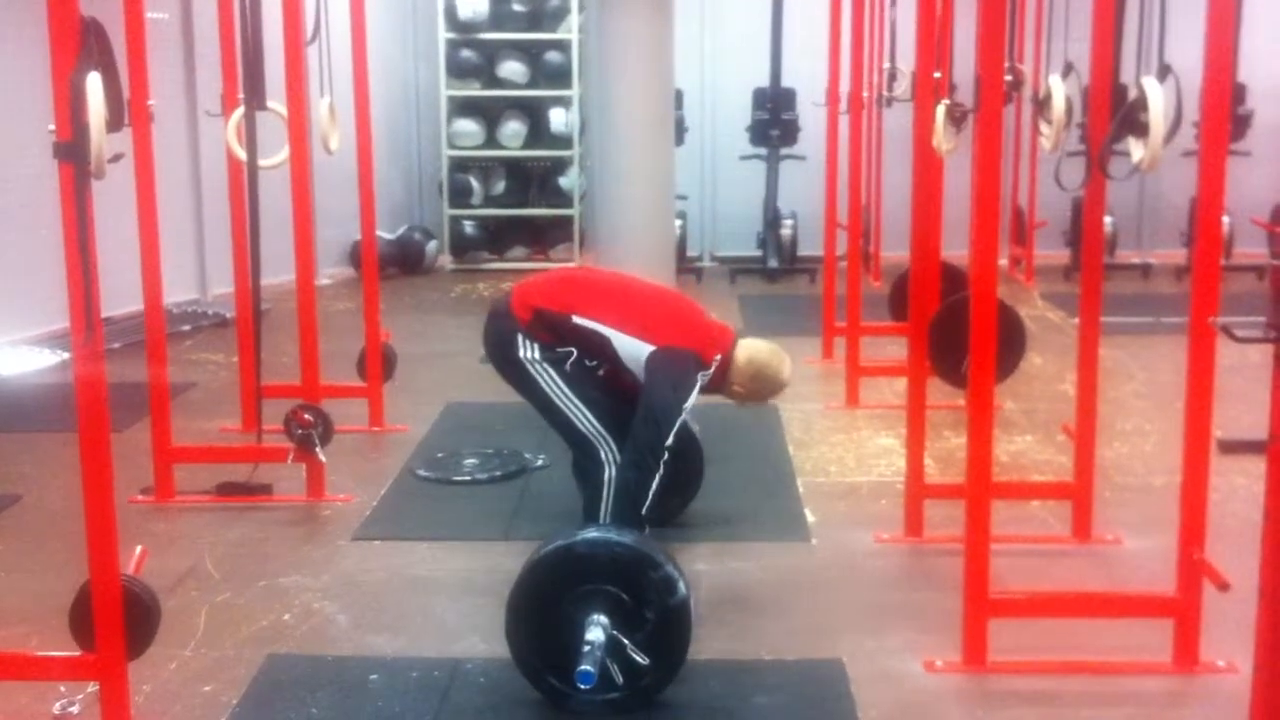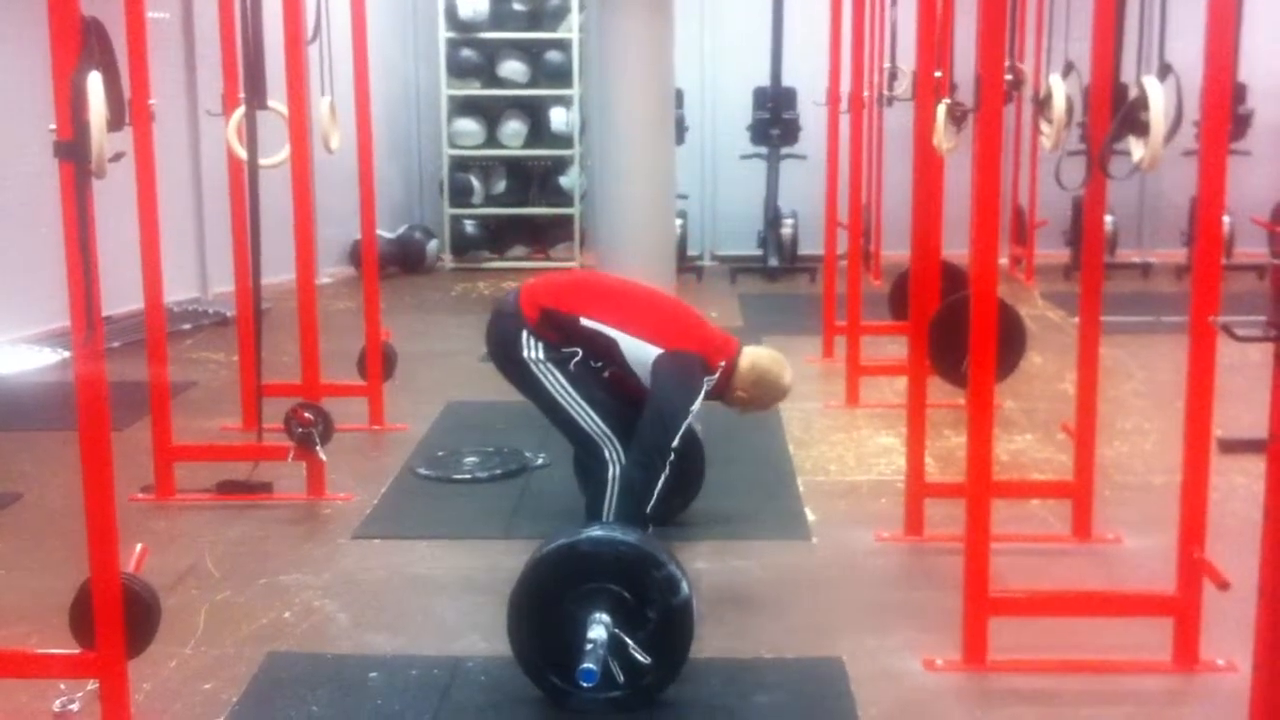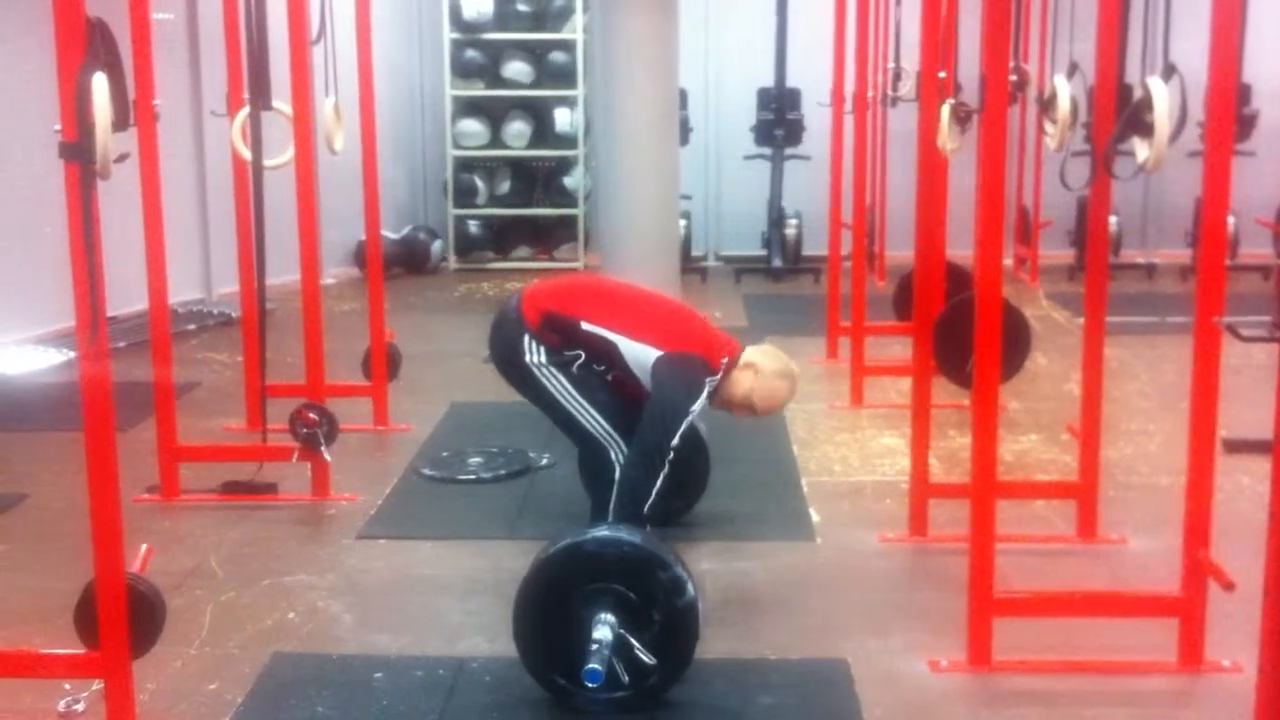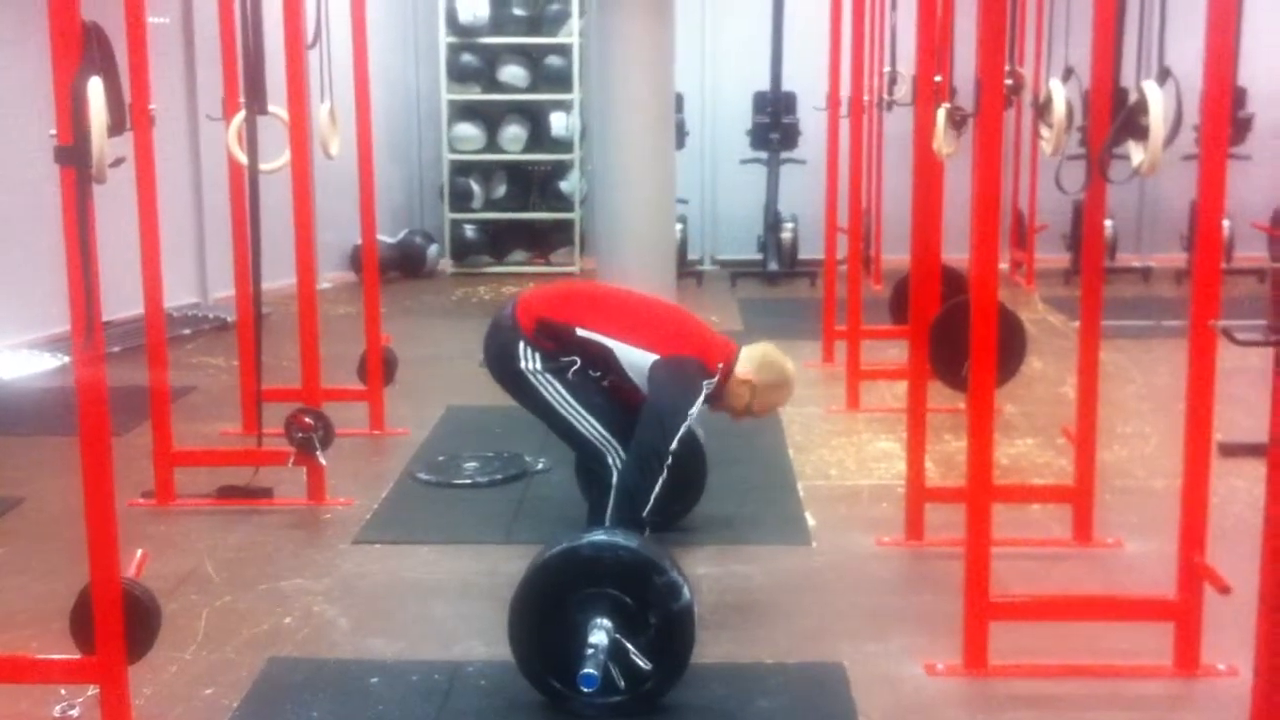
dt=0.4s
person 1, frame 1
left shoulder: (705, 339)
right shoulder: (685, 365)
right elbow: (645, 453)
left hip: (542, 312)
right hip: (522, 330)
left knee: (625, 427)
right knee: (608, 452)
person 1, frame 2
left shoulder: (707, 348)
right shoulder: (689, 372)
right elbow: (650, 455)
left hip: (544, 312)
right hip: (526, 330)
left knee: (627, 428)
right knee: (612, 451)
person 1, frame 3
left shoulder: (709, 352)
right shoulder: (691, 373)
right elbow: (648, 457)
left hip: (549, 318)
right hip: (527, 334)
left knee: (630, 430)
right knee: (617, 452)
person 1, frame 4
left shoulder: (707, 354)
right shoulder: (690, 376)
right elbow: (645, 461)
left hip: (544, 324)
right hip: (523, 342)
left knee: (627, 436)
right knee: (615, 456)
